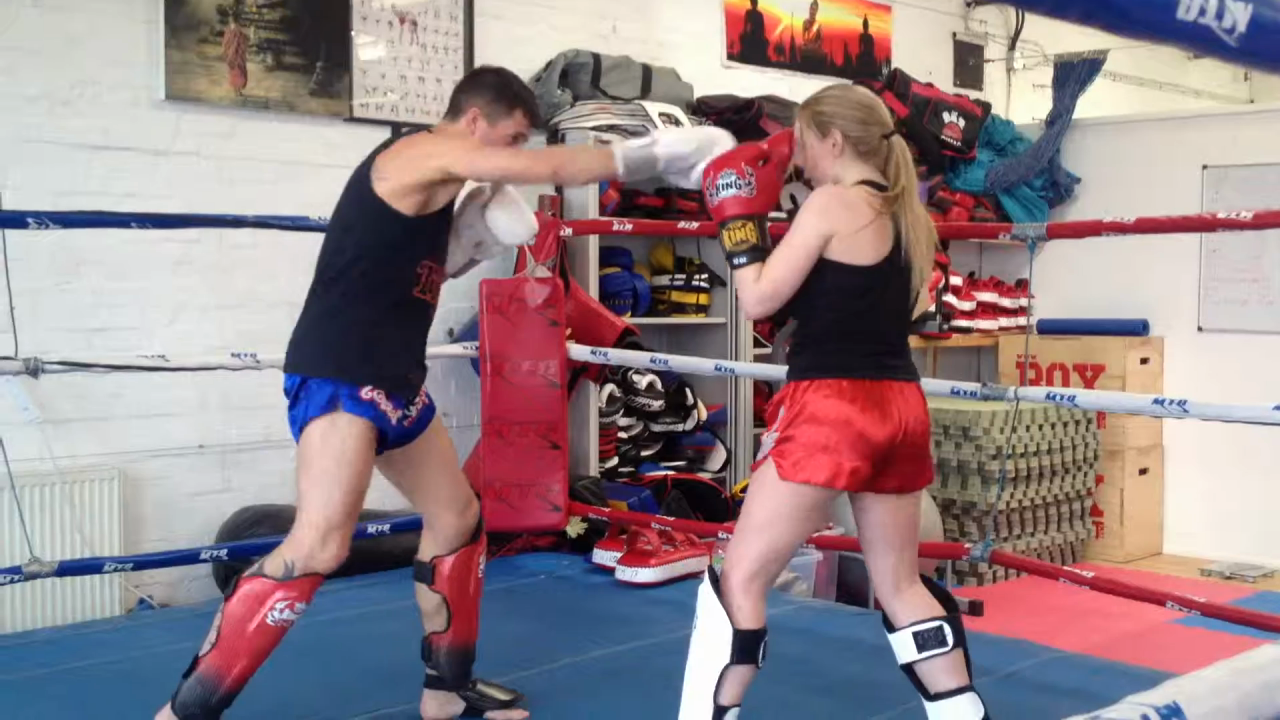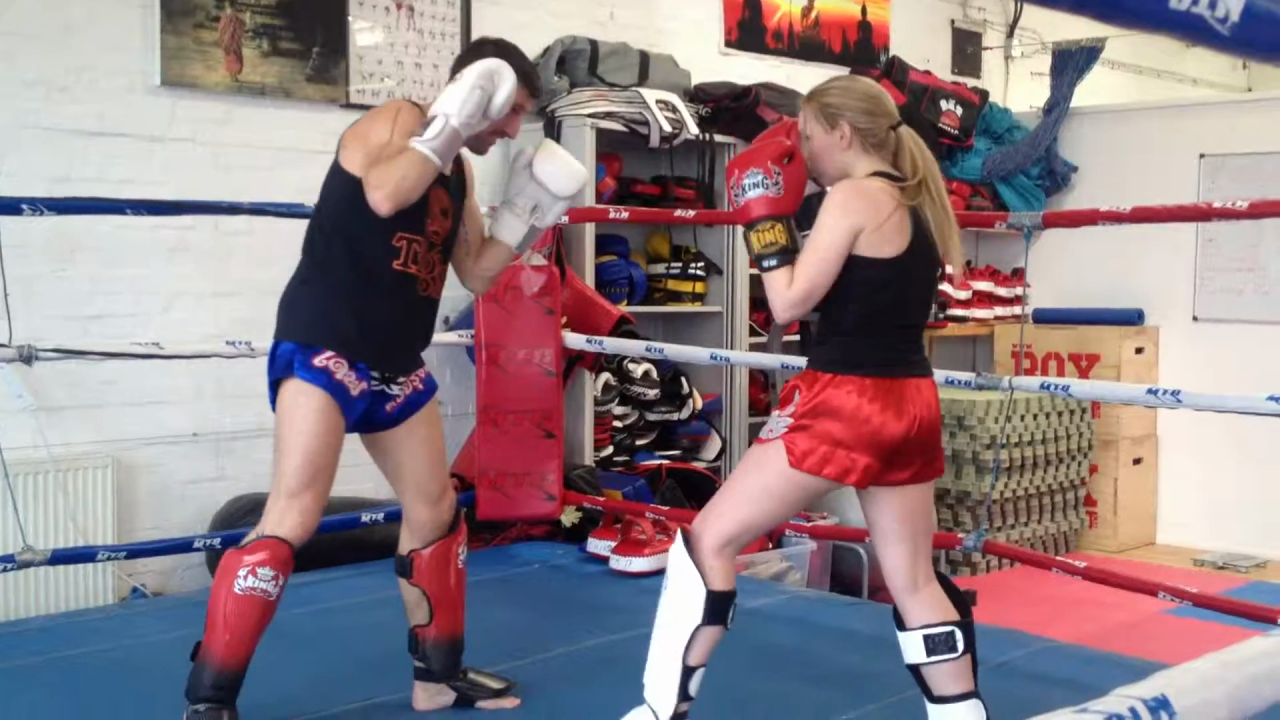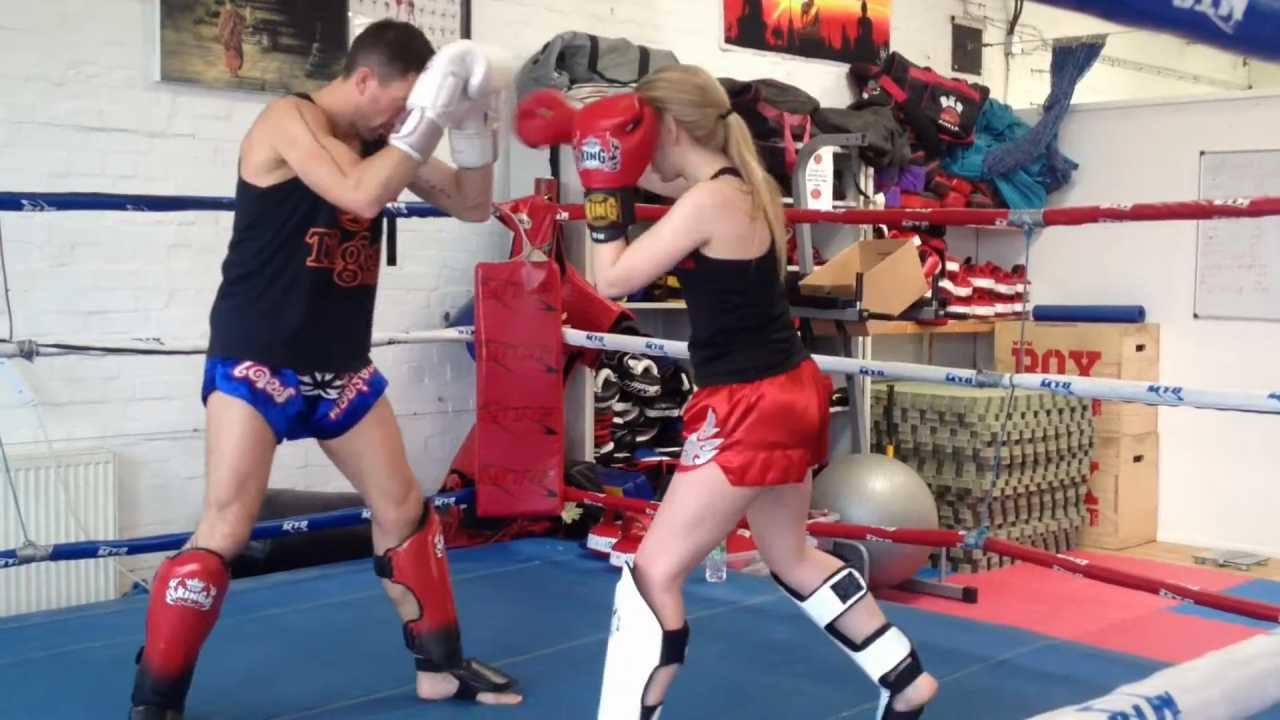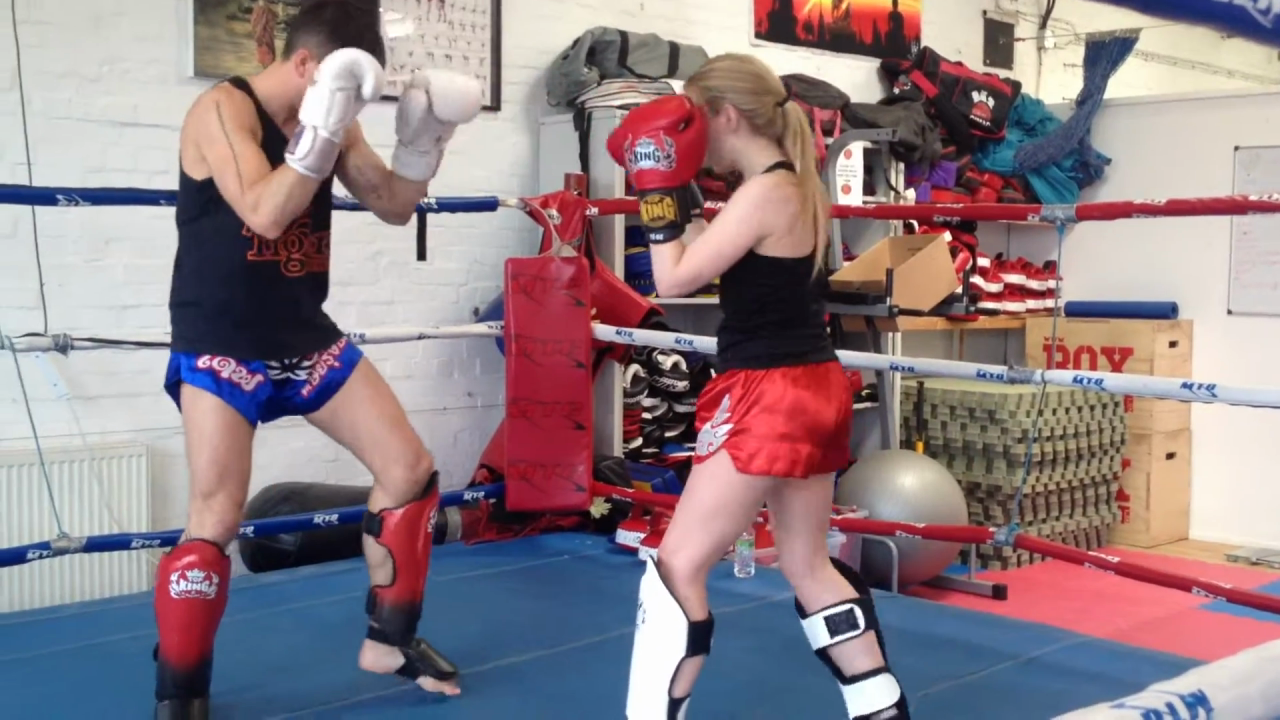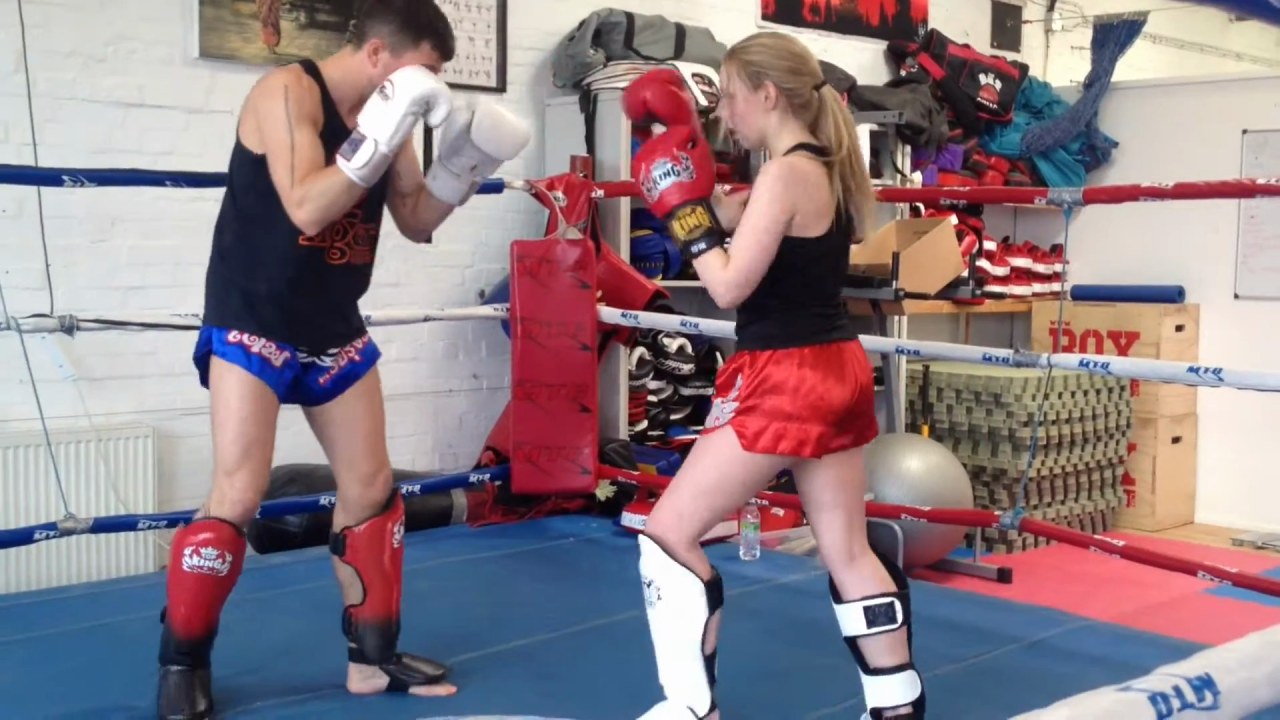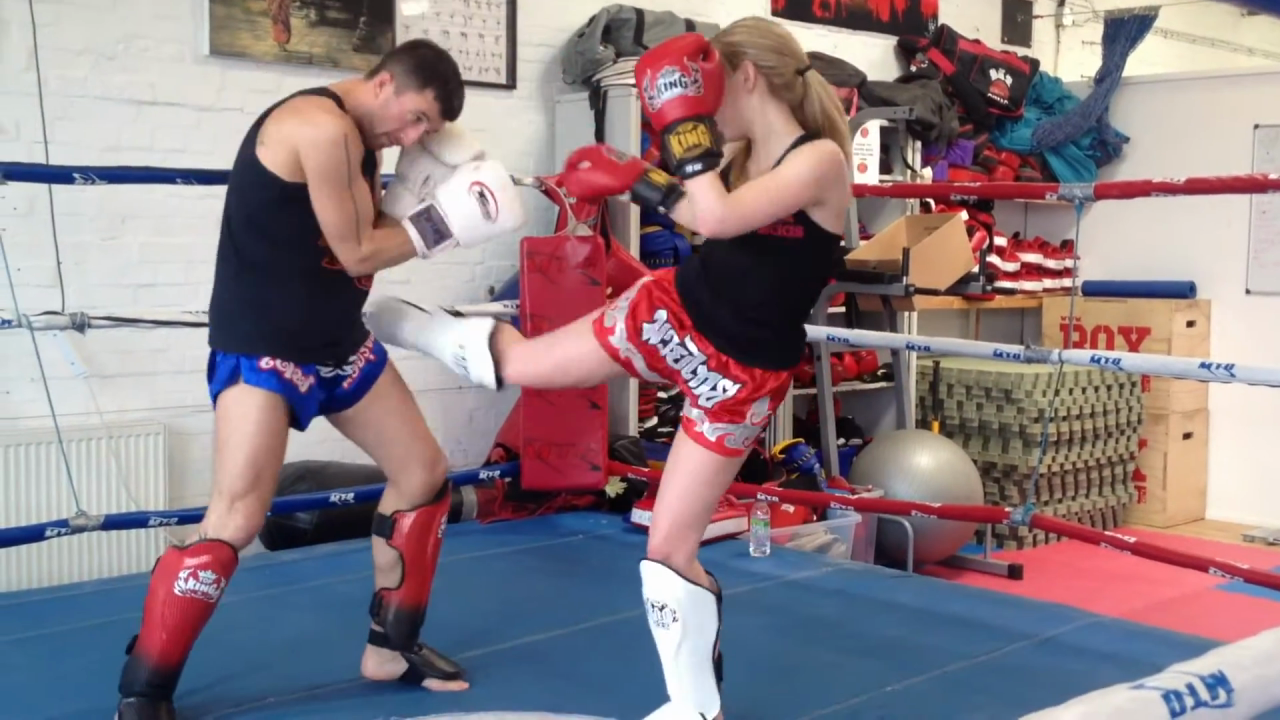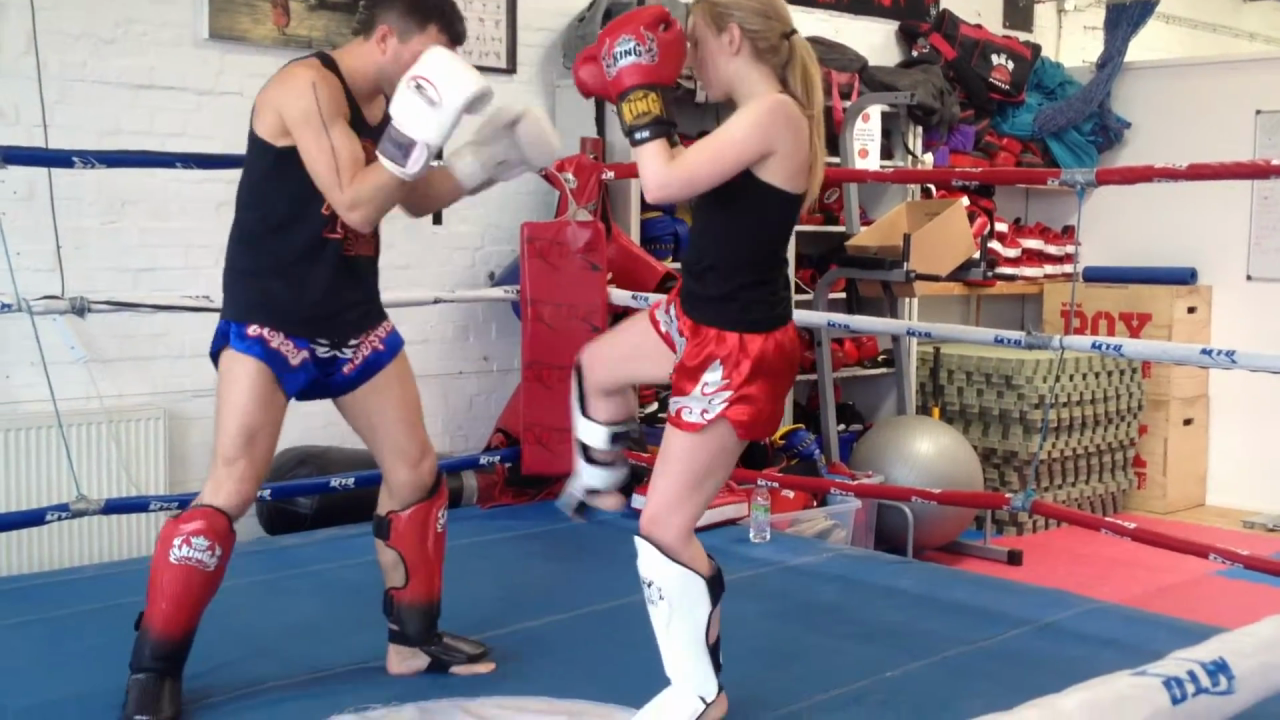
dt=0.4s
person 1, frame 1
left shoulder: (435, 180)
right shoulder: (425, 153)
right elbow: (541, 167)
left wrist: (462, 251)
right wrist: (652, 153)
left hip: (389, 381)
right hip: (337, 375)
left knee: (459, 521)
right knee: (317, 546)
person 1, frame 2
left shoulder: (458, 170)
right shoulder: (393, 123)
left elbow: (475, 272)
right elbow: (383, 196)
left wrist: (527, 208)
right wrist: (451, 121)
left hip: (394, 361)
right hip: (322, 348)
left knee: (436, 511)
right knee: (292, 517)
person 1, frame 3
left shoulder: (385, 137)
right shoulder: (289, 119)
left elbow: (472, 205)
right elbow: (359, 194)
left wrist: (473, 121)
right wrist: (429, 117)
left hip: (342, 364)
right hip: (257, 358)
left knee: (404, 512)
right knee: (224, 531)
person 1, frame 4
left shoulder: (330, 120)
right shoulder: (222, 109)
left elbow: (393, 206)
right elbow: (265, 215)
left wrist: (423, 137)
right wrist: (321, 128)
left hip: (308, 340)
right hip: (222, 347)
left knee: (409, 469)
right knee: (215, 521)
left ankle: (390, 636)
person 1, frame 5
left shoulder: (382, 109)
right shoulder: (287, 92)
left elbow: (415, 222)
right elbow: (306, 209)
left wrist: (462, 162)
right wrist: (380, 134)
left hip: (334, 330)
right hip: (253, 324)
left knee: (370, 491)
right knee: (236, 497)
left ankle: (373, 656)
right ankle: (184, 662)
person 1, frame 6
left shoulder: (358, 138)
right shoulder: (321, 126)
right elbow: (358, 255)
left wrist: (430, 195)
right wrist: (446, 219)
left hip: (337, 343)
right hip: (263, 344)
left knee: (424, 475)
right knee: (234, 521)
left ankle: (391, 644)
person 1, frame 7
left shoulder: (388, 99)
right shoulder: (309, 86)
left elbow: (416, 199)
right elbow: (357, 206)
left wrist: (486, 158)
right wrist: (422, 126)
left hip: (353, 321)
right hip: (271, 318)
left knee: (415, 473)
right knee: (231, 488)
left ankle: (413, 638)
person 2, frame 1
left shoulder: (831, 205)
right shoulder: (908, 214)
left elbow: (759, 302)
left wrist: (739, 218)
left hip: (828, 409)
right hip: (897, 407)
left knee: (739, 577)
right knee: (898, 581)
person 2, frame 2
left shoulder: (852, 198)
right shoulder: (922, 203)
left elbow: (788, 305)
left wrist: (766, 218)
right wrist: (793, 216)
left hip: (844, 401)
right hip: (910, 402)
left knee: (709, 540)
right knee: (913, 577)
person 2, frame 3
left shoulder: (710, 202)
right shoulder: (745, 187)
left elbow: (612, 280)
right elbow: (671, 185)
left wrist: (603, 182)
left hip: (748, 407)
right hip: (790, 391)
left knee: (655, 573)
right knee: (790, 554)
person 2, frame 4
left shoulder: (766, 195)
right shoulder: (792, 184)
left elbow: (673, 280)
right elbow: (713, 237)
left wrist: (658, 185)
right wrist: (674, 185)
left hip: (766, 398)
right hip: (812, 389)
left knee: (679, 564)
right knee: (808, 565)
person 2, frame 5
left shoulder: (785, 174)
right shoulder: (828, 166)
left elbow: (729, 288)
right elbow: (740, 219)
left wrist: (682, 201)
right wrist: (686, 134)
left hip: (782, 379)
right hip: (836, 370)
left knee: (669, 530)
right knee: (846, 549)
person 2, frame 6
left shoulder: (822, 160)
right shoulder: (749, 147)
left elbow: (720, 220)
left wrist: (683, 124)
right wrist: (643, 183)
left hip: (742, 372)
right hip: (674, 314)
left knee: (668, 546)
right knee: (524, 363)
right ankle: (404, 322)
person 2, frame 7
left shoulder: (769, 117)
right shoulder: (766, 118)
left elbow: (661, 183)
right elbow: (706, 175)
left wrist: (640, 96)
right wrist: (623, 92)
left hip: (737, 346)
right hip: (702, 314)
left knee: (664, 527)
right knee: (598, 368)
right ankle: (598, 480)
